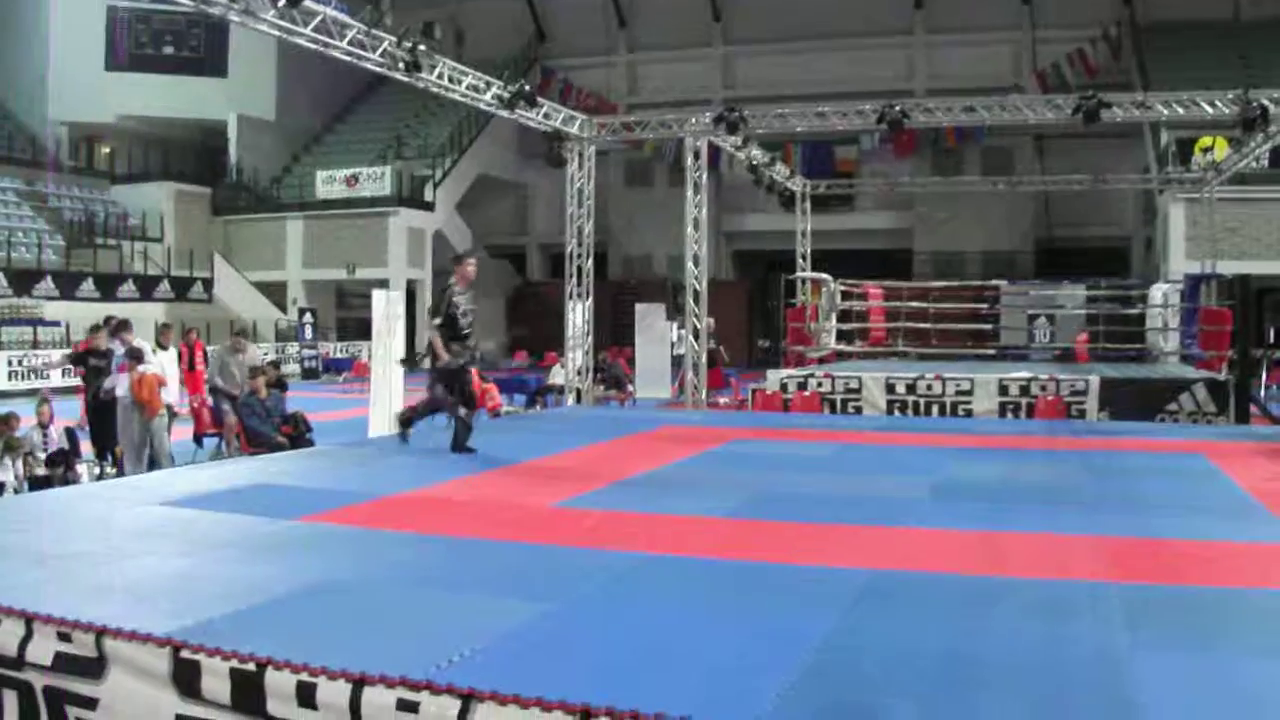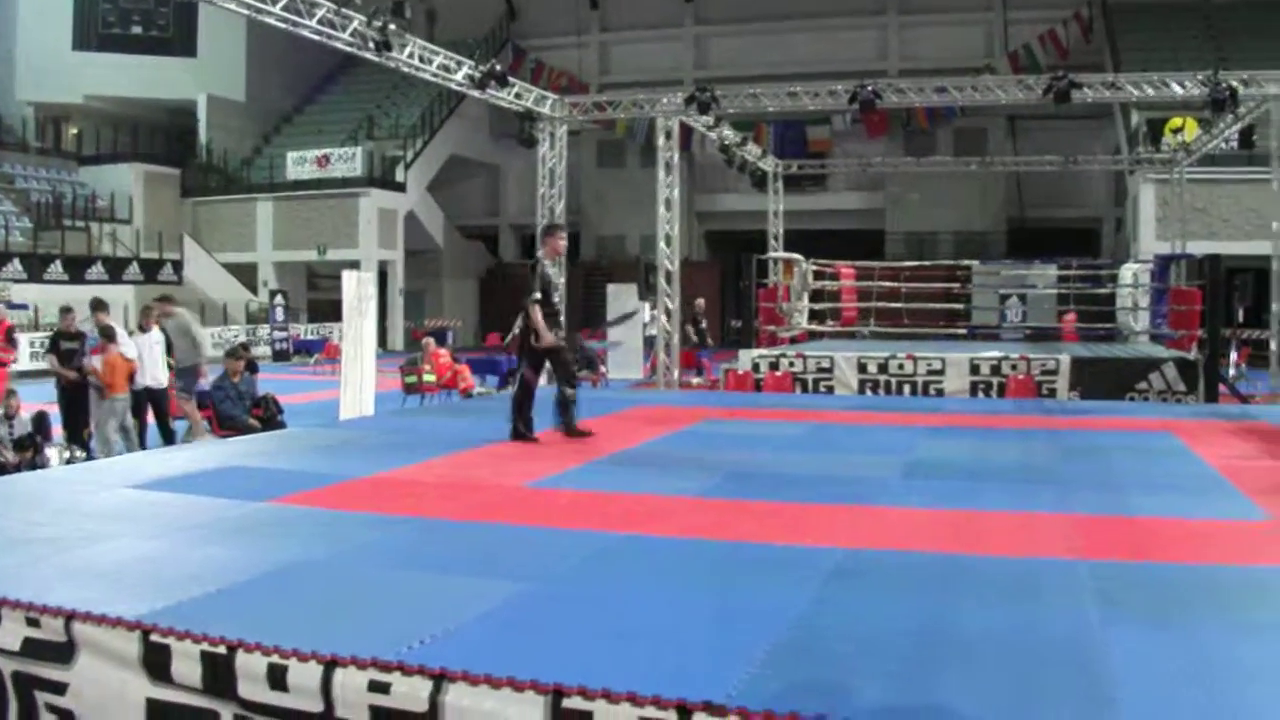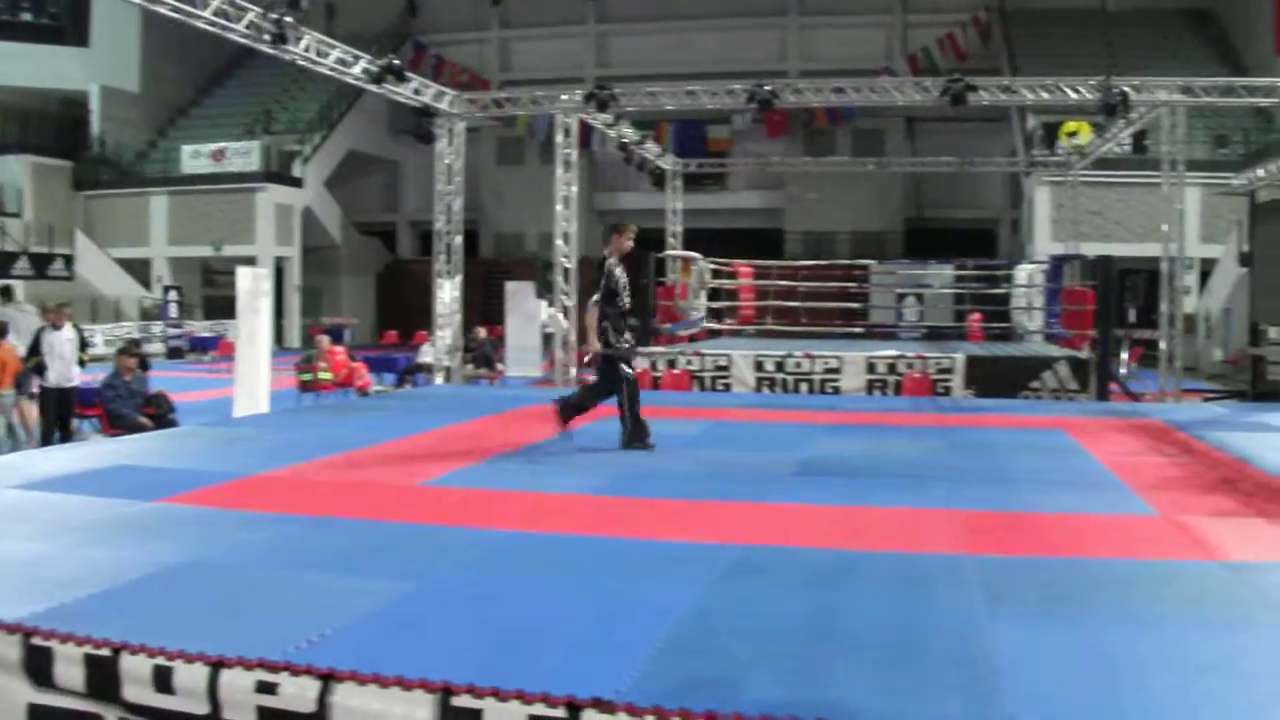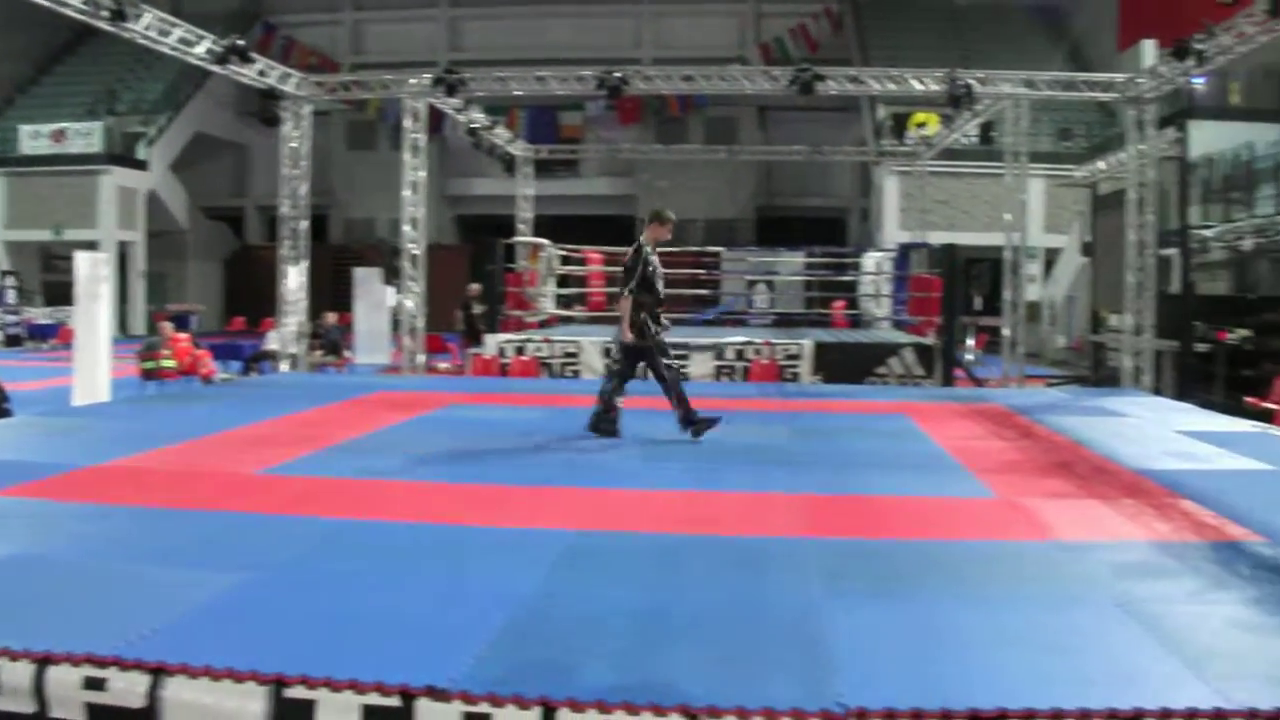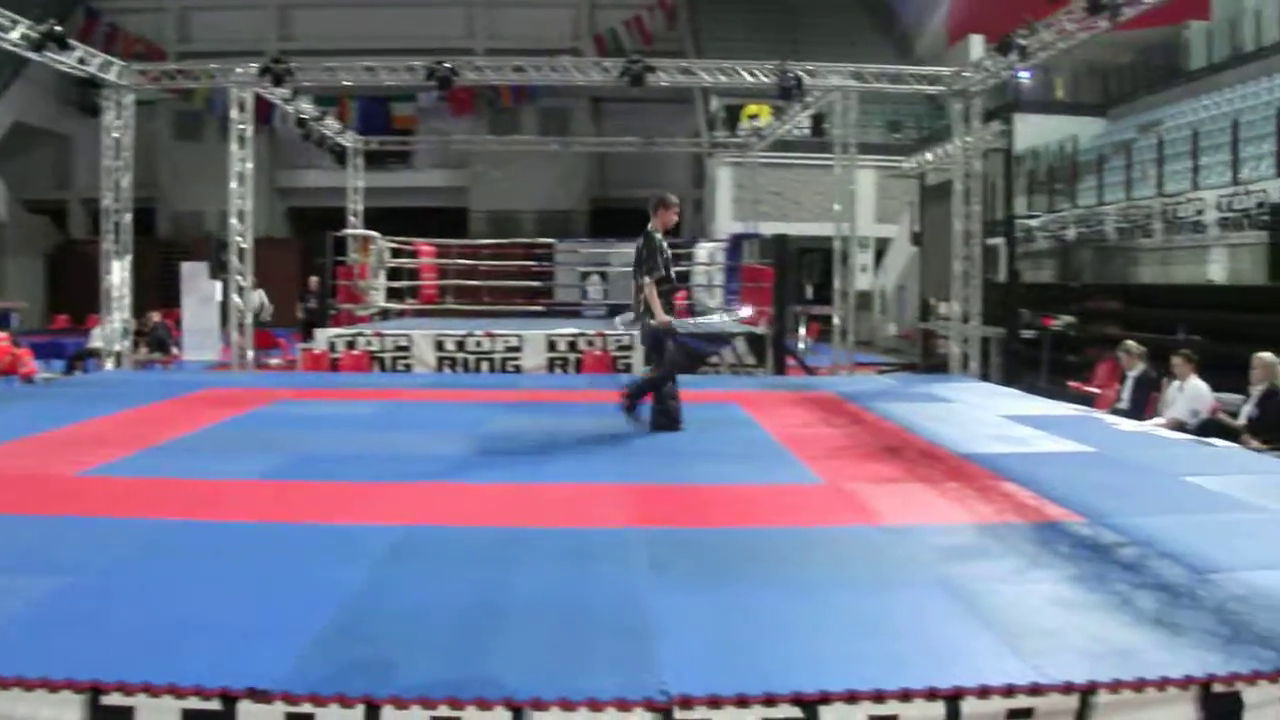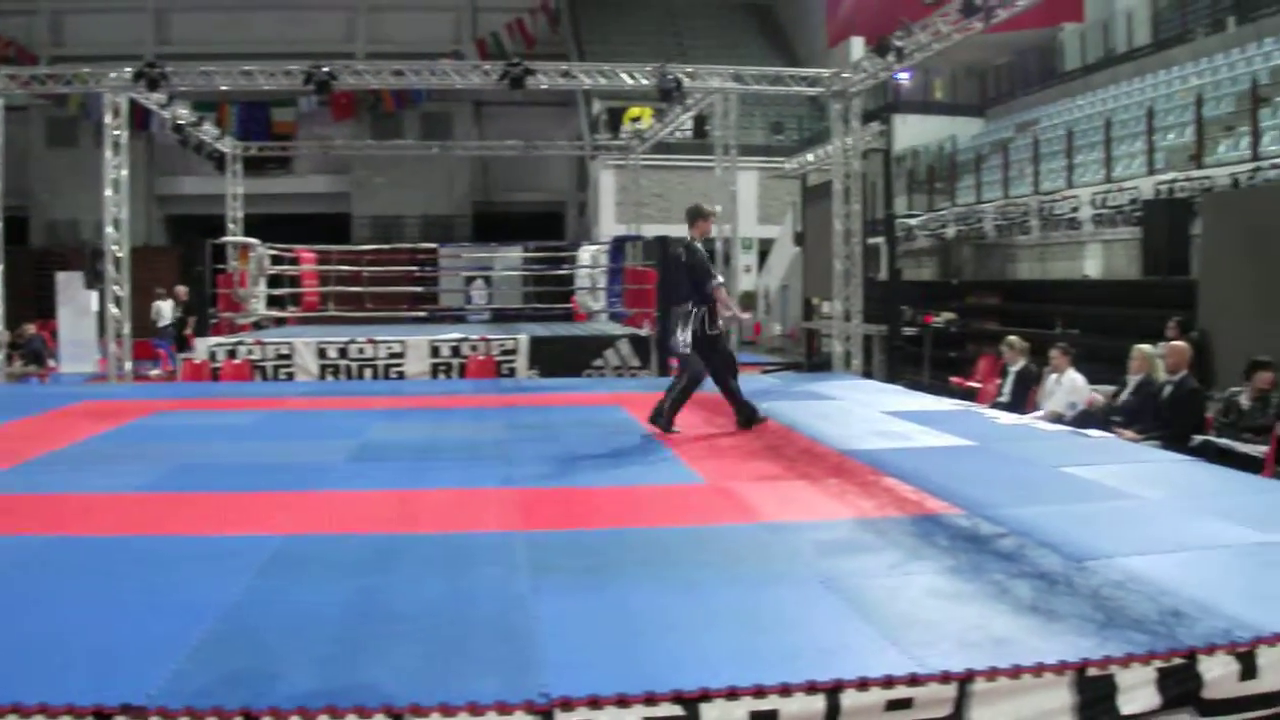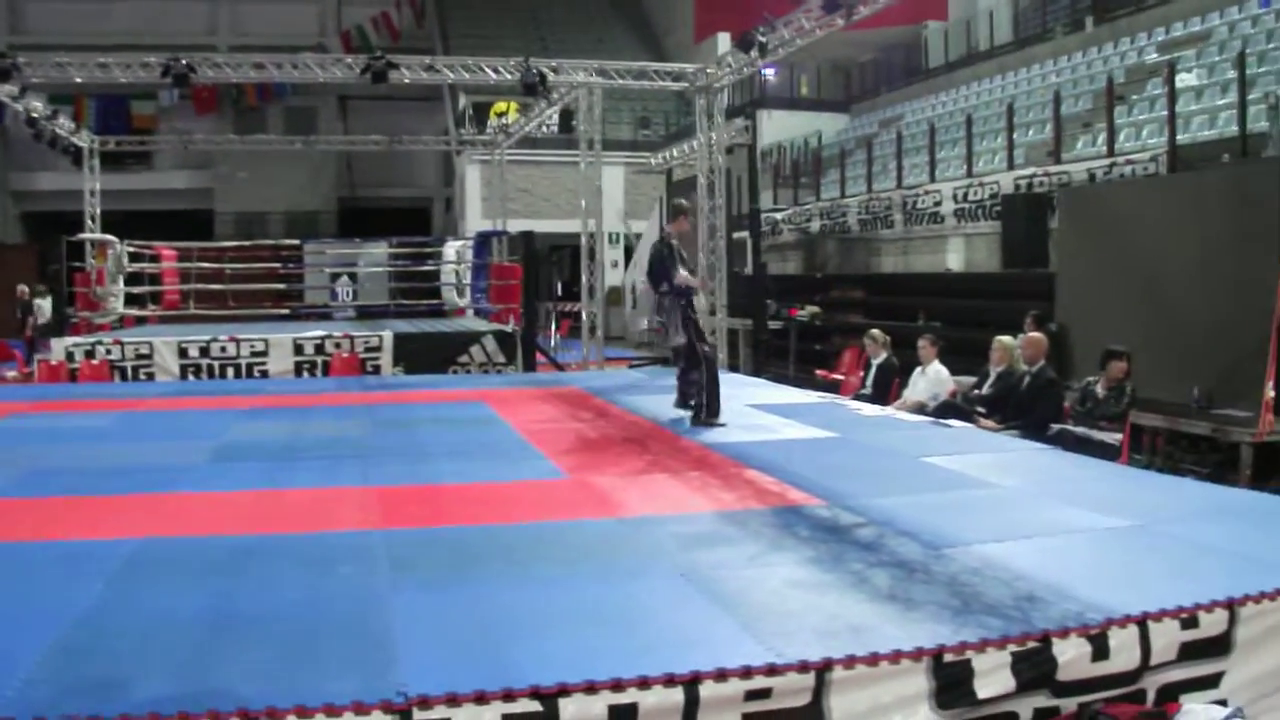
dt=0.7s
person 1, frame 1
left shoulder: (469, 293)
right shoulder: (447, 293)
right elbow: (434, 327)
right wrist: (442, 354)
left hip: (461, 354)
right hip: (445, 353)
left knee: (467, 397)
right knee: (441, 399)
left ankle: (460, 441)
right ankle: (406, 418)
person 1, frame 2
left shoulder: (553, 266)
right shoulder: (538, 266)
right elbow: (532, 303)
right wrist: (543, 333)
left hip: (553, 332)
right hip: (536, 334)
left knee: (568, 374)
right knee: (528, 381)
left ankle: (567, 424)
right ankle: (520, 429)
person 1, frame 3
left shoulder: (617, 265)
right shoulder: (606, 266)
right elbow: (594, 305)
left wrist: (625, 332)
right wrist: (593, 338)
left hip: (615, 335)
right hip: (607, 336)
left knee: (606, 384)
right knee: (626, 383)
left ankle: (567, 408)
right ankle: (633, 436)
person 1, frame 4
left shoulder: (648, 253)
right shoulder: (639, 255)
right elbow: (627, 295)
left wrist: (645, 323)
right wrist: (625, 328)
left hip: (646, 325)
right hip: (641, 325)
left knee: (620, 373)
right knee: (668, 373)
left ankle: (602, 421)
right ankle: (691, 421)
person 1, frame 5
left shoulder: (653, 239)
right shoulder: (651, 241)
left elbow: (637, 280)
right elbow: (647, 281)
right wrist: (658, 313)
left hip: (657, 312)
right hip: (656, 314)
left knee: (667, 363)
right knee: (670, 362)
left ankle: (665, 416)
right ankle: (634, 396)
person 1, frame 6
left shoulder: (682, 249)
right shoulder: (695, 252)
right elbow: (713, 286)
left wrist: (719, 307)
right wrist: (735, 310)
left hip: (697, 316)
right hip: (700, 319)
left knee: (726, 366)
right knee: (692, 371)
left ankle: (746, 415)
right ankle: (663, 415)
person 1, frame 7
left shoulder: (664, 243)
right shoulder: (668, 245)
left elbow: (658, 275)
right elbow: (676, 276)
right wrist: (694, 282)
left hip: (673, 306)
right hip: (678, 307)
left knee: (688, 355)
right knee: (703, 358)
left ankle: (684, 397)
right ankle: (704, 414)
